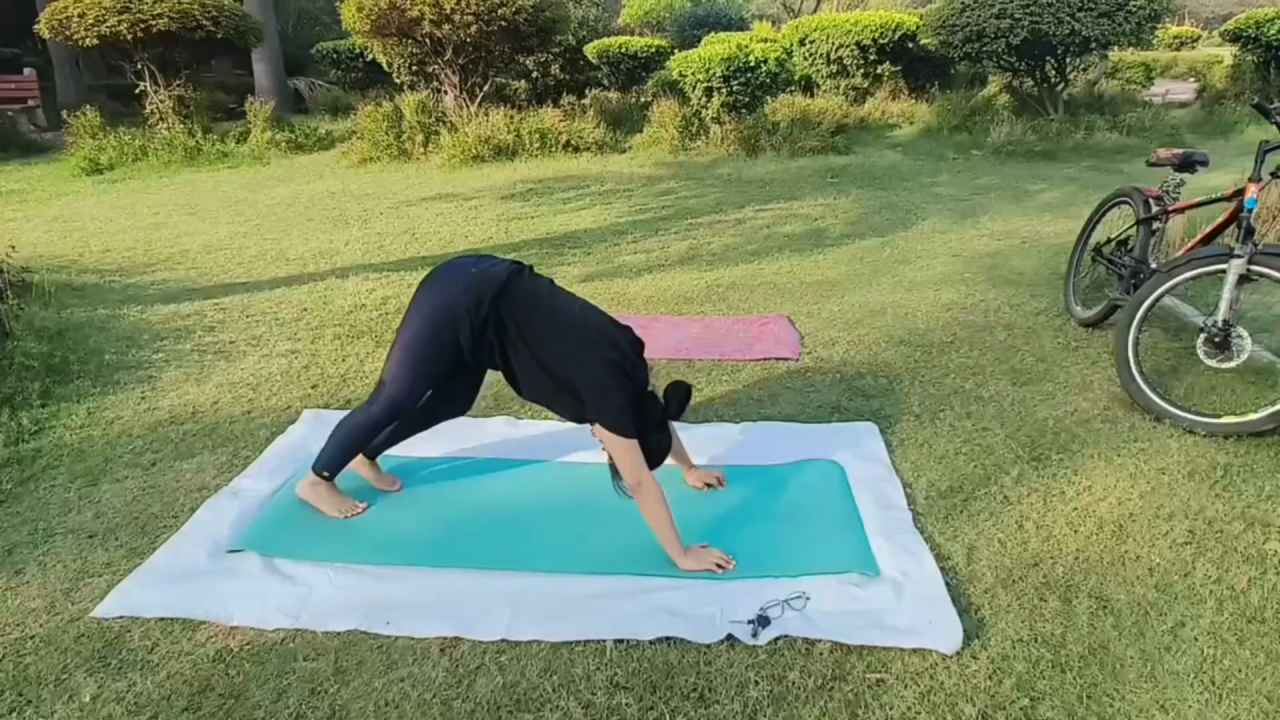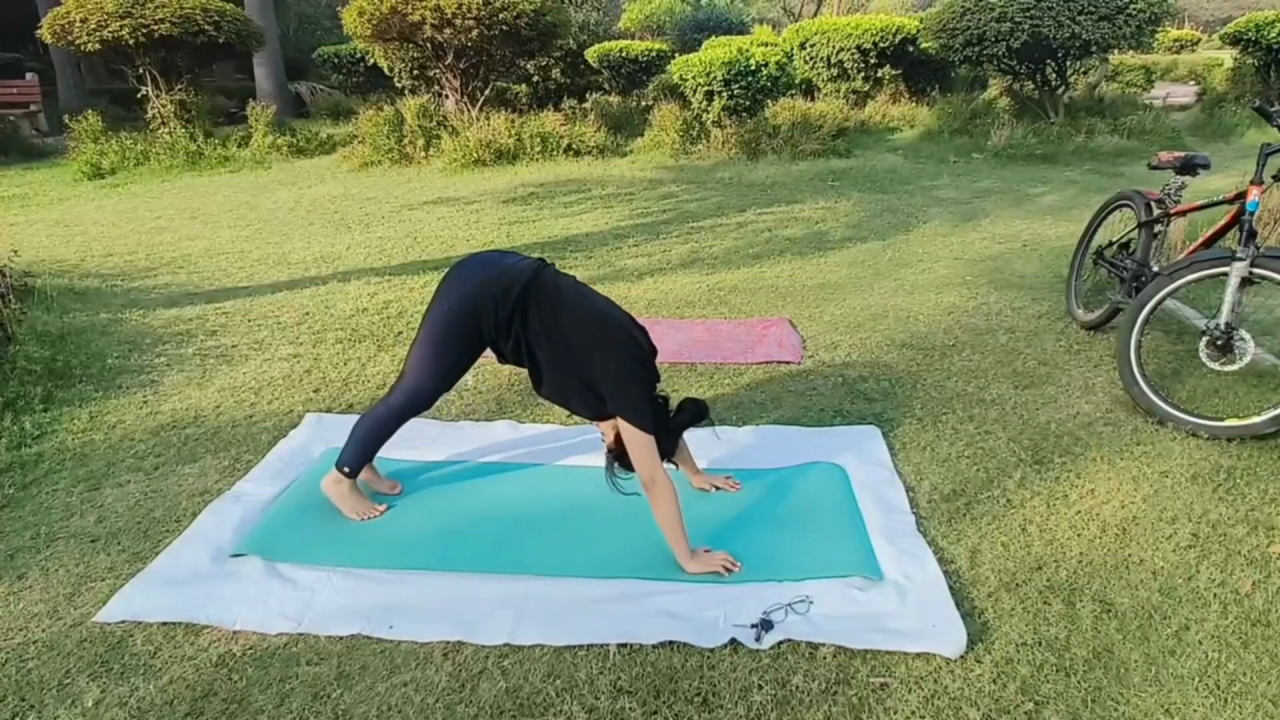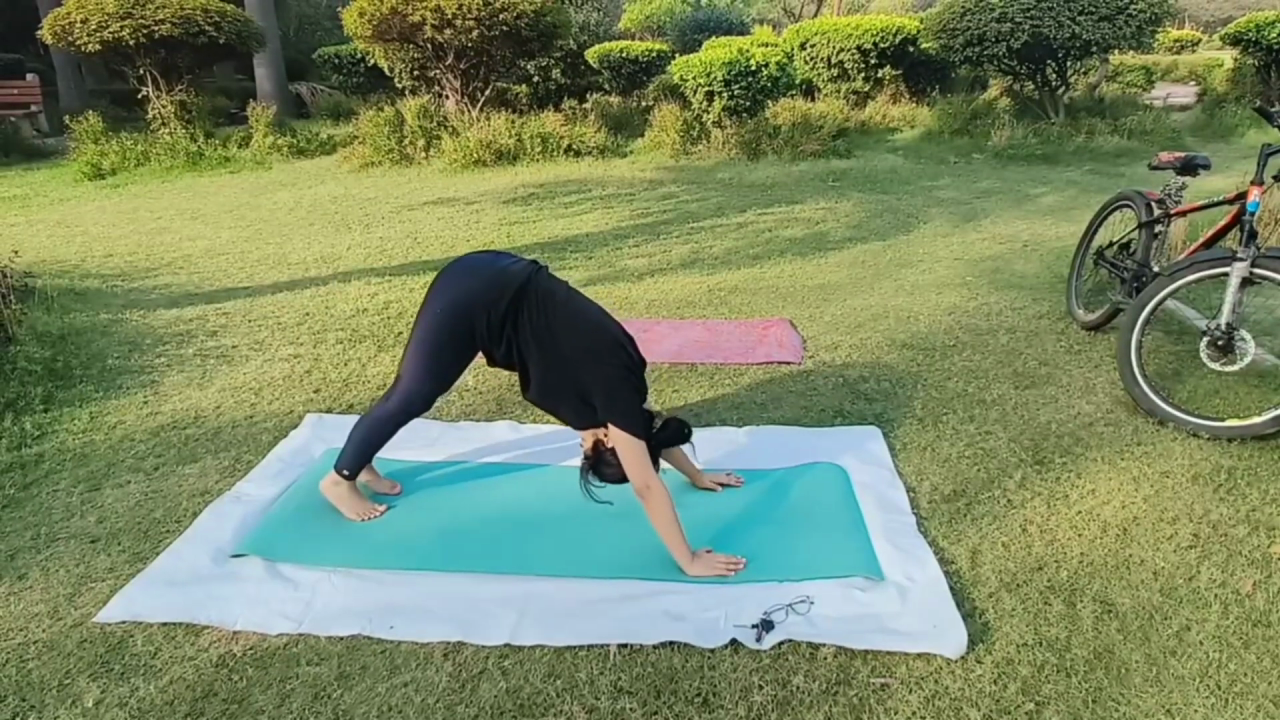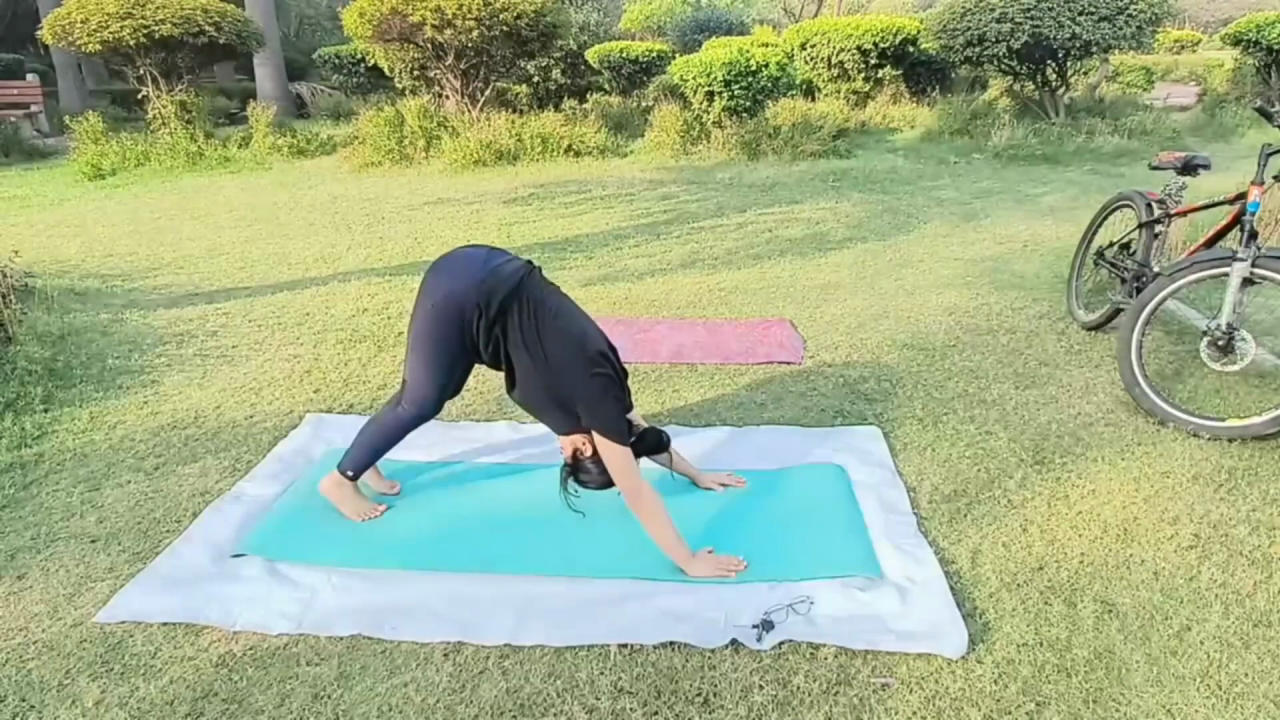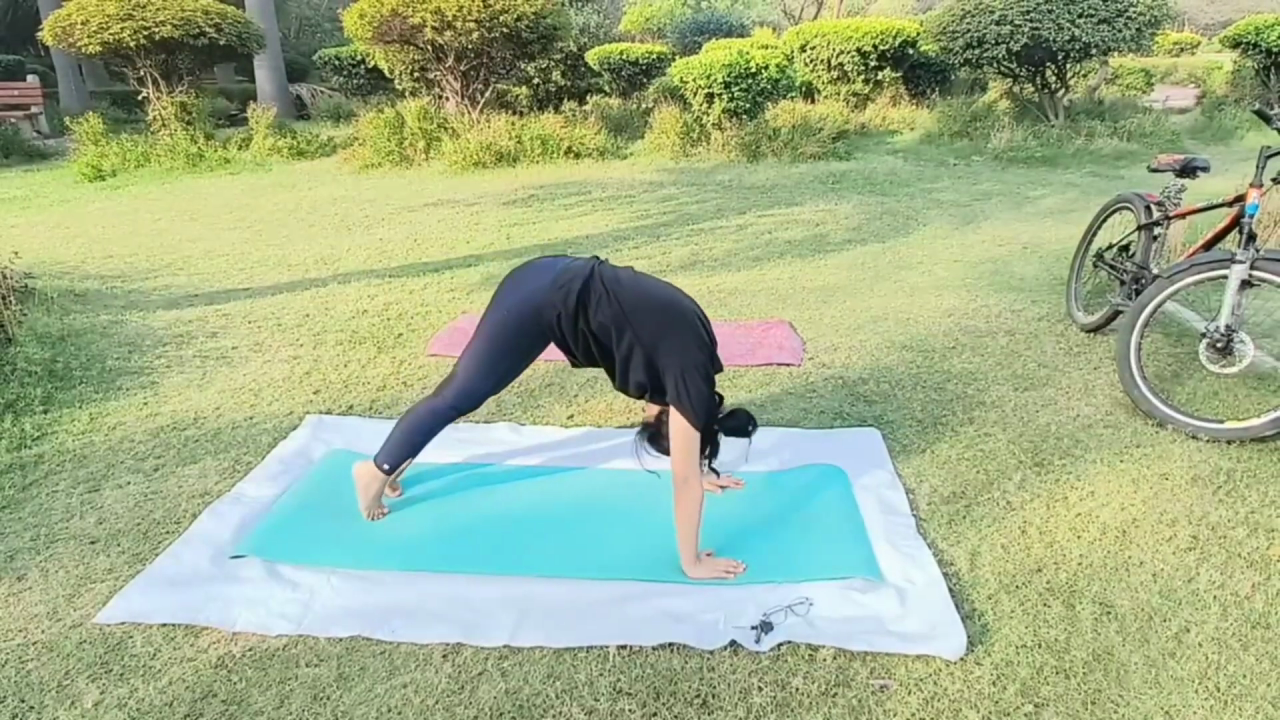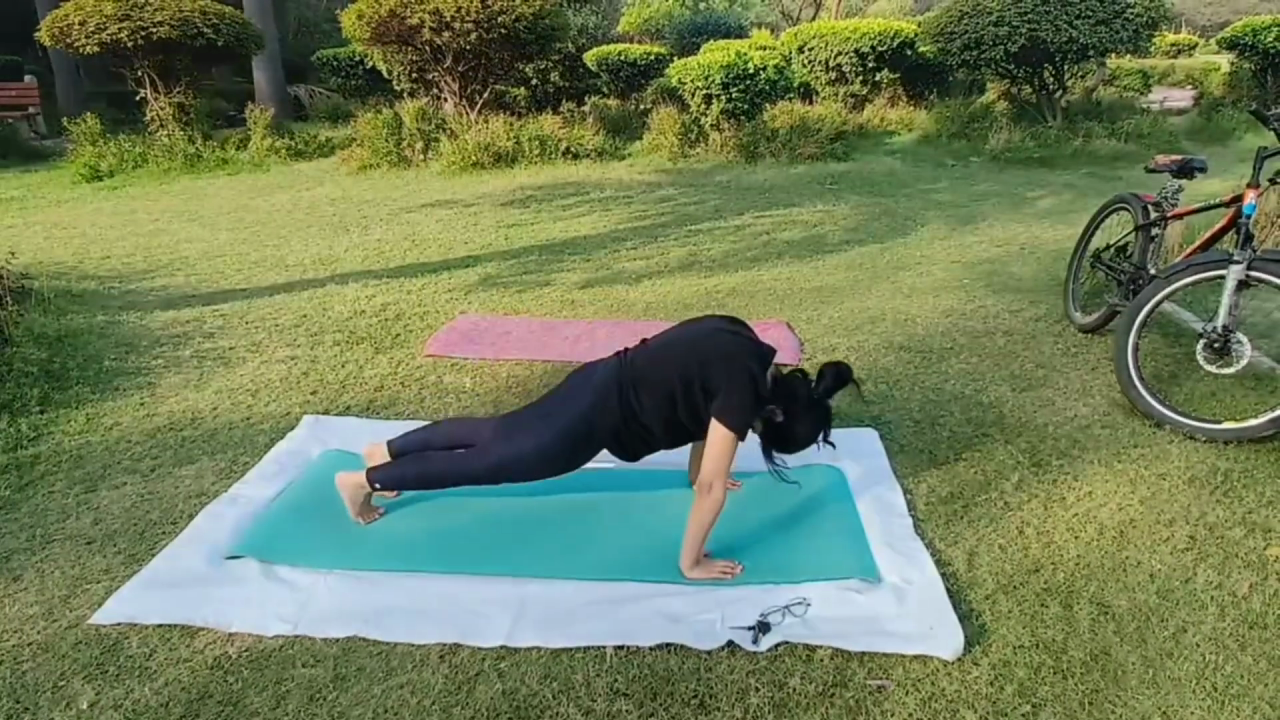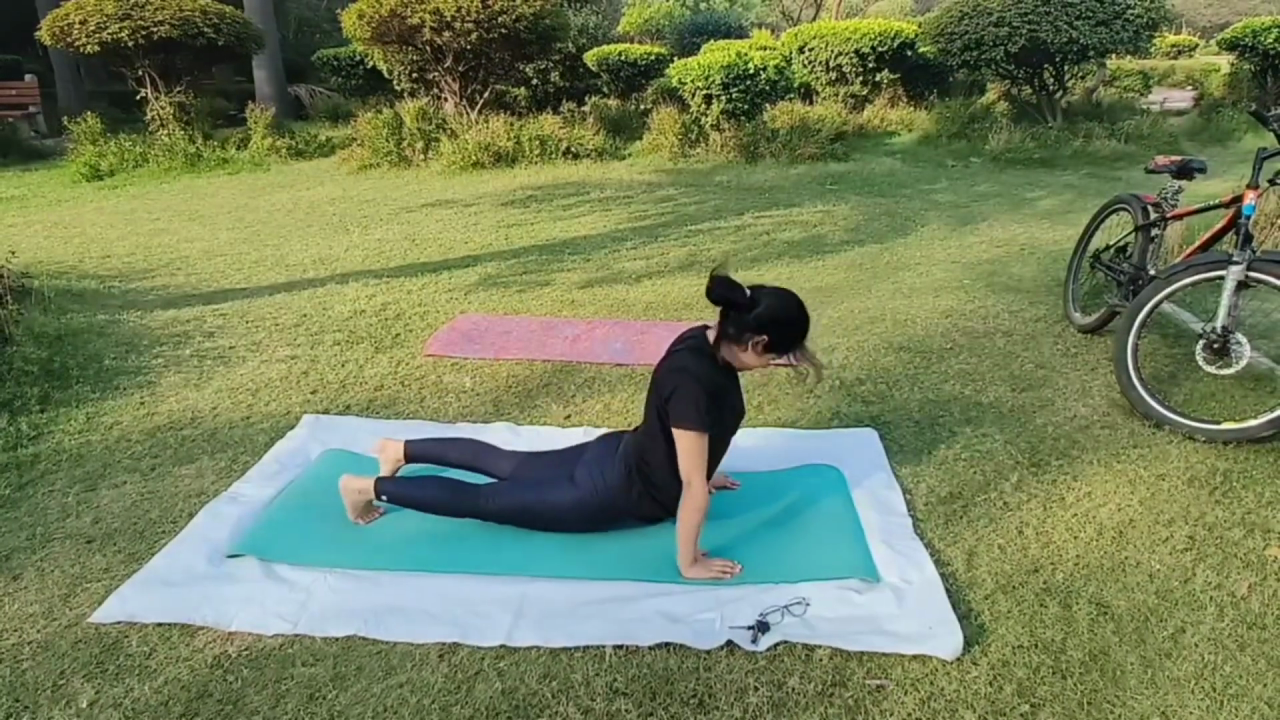
dt=0.7s
person 1, frame 1
left shoulder: (625, 365)
right shoulder: (608, 388)
left elbow: (652, 418)
right elbow: (640, 483)
left wrist: (691, 469)
right wrist: (682, 555)
left hip: (481, 285)
right hip: (461, 304)
left knee: (453, 400)
right knee: (393, 399)
left ankle: (366, 456)
right ankle: (317, 480)
person 1, frame 2
left shoulder: (633, 366)
right shoulder: (626, 383)
left elbow: (663, 424)
right elbow: (654, 481)
left wrist: (696, 474)
right wrist: (689, 559)
left hip: (503, 283)
right hip: (484, 294)
left knee: (430, 384)
right knee: (415, 392)
left ankle: (363, 464)
right ankle: (340, 478)
person 1, frame 3
left shoulder: (621, 378)
right shoulder: (614, 392)
left elbow: (651, 431)
right elbow: (647, 487)
left wrist: (697, 476)
right wrist: (690, 561)
left hip: (495, 282)
right hip: (474, 296)
left knee: (421, 390)
right knee: (412, 395)
left ankle: (362, 466)
right ankle: (340, 479)
person 1, frame 4
left shoulder: (602, 385)
right shoulder: (597, 397)
left elbow: (639, 431)
right elbow: (636, 493)
left wrist: (696, 475)
right wrist: (690, 562)
left hip: (487, 280)
right hip: (464, 293)
left knee: (424, 397)
right knee: (420, 403)
left ankle: (366, 464)
right ankle: (341, 479)
person 1, frame 5
left shoulder: (693, 360)
right shoulder: (689, 377)
right elbow: (686, 479)
left wrist: (705, 473)
right wrist: (693, 562)
left hip: (560, 286)
right hip: (546, 297)
left knee: (467, 389)
right knee: (461, 393)
left ankle: (397, 457)
right ankle: (376, 471)
person 1, frame 6
left shoulder: (743, 347)
right shoulder: (745, 386)
right elbow: (711, 487)
left wrist: (701, 473)
right wrist: (690, 563)
left hip: (599, 389)
right hip: (599, 417)
left knee: (493, 433)
right knee: (484, 463)
left ankle: (387, 450)
right ankle: (364, 480)
person 1, frame 7
left shoulder: (708, 340)
right shoulder: (694, 379)
right elbow: (692, 486)
left wrist: (700, 473)
right wrist: (688, 562)
left hip: (620, 456)
right hip: (612, 494)
left knee: (505, 465)
right knee: (487, 502)
left ankle: (400, 449)
right ankle: (370, 487)
